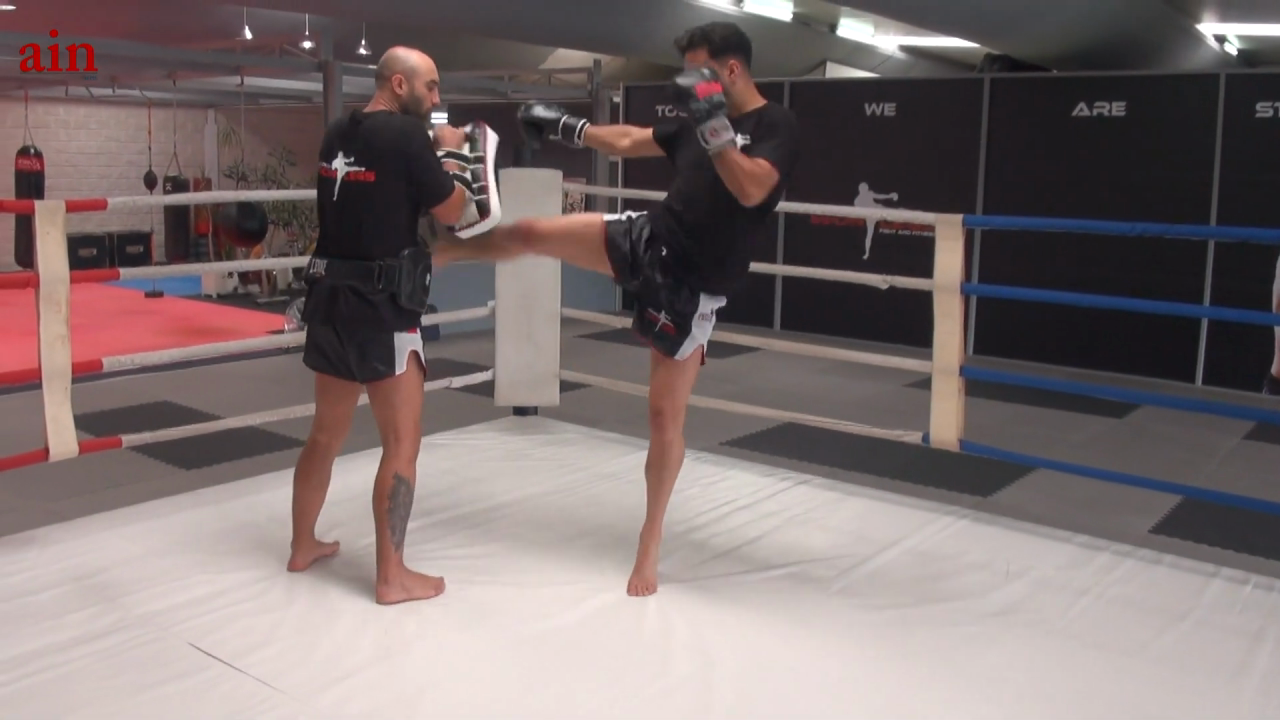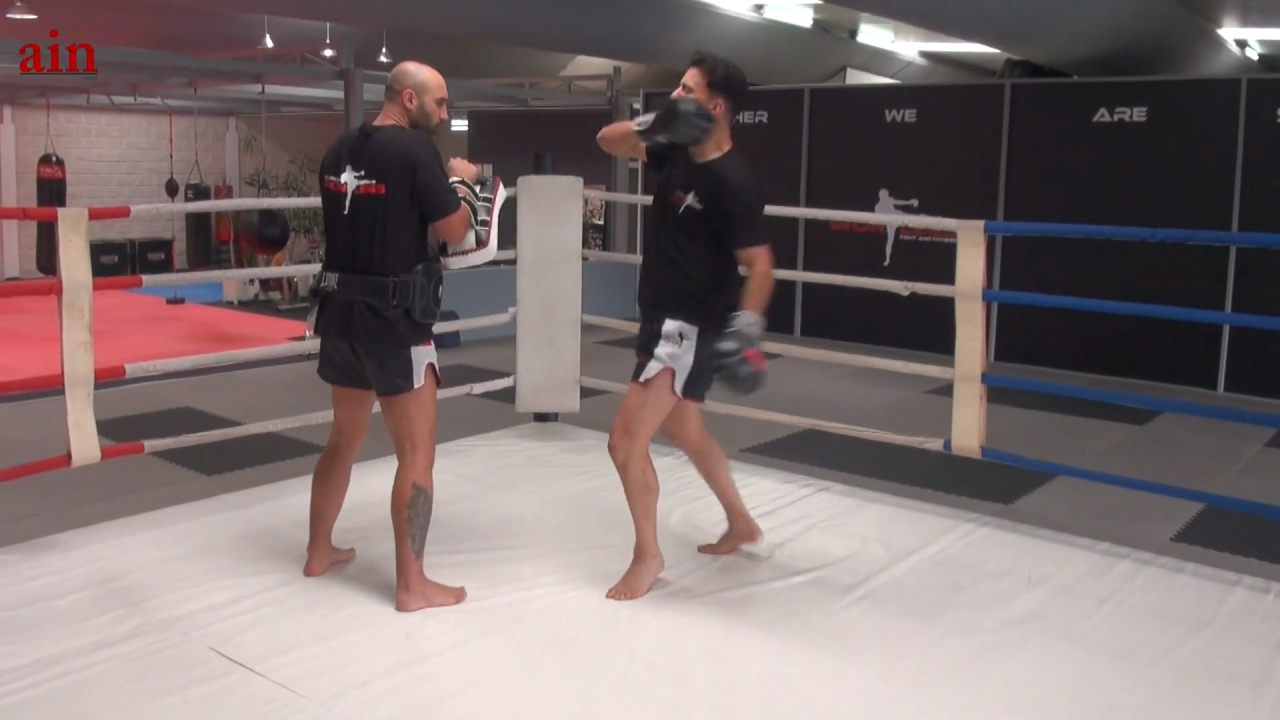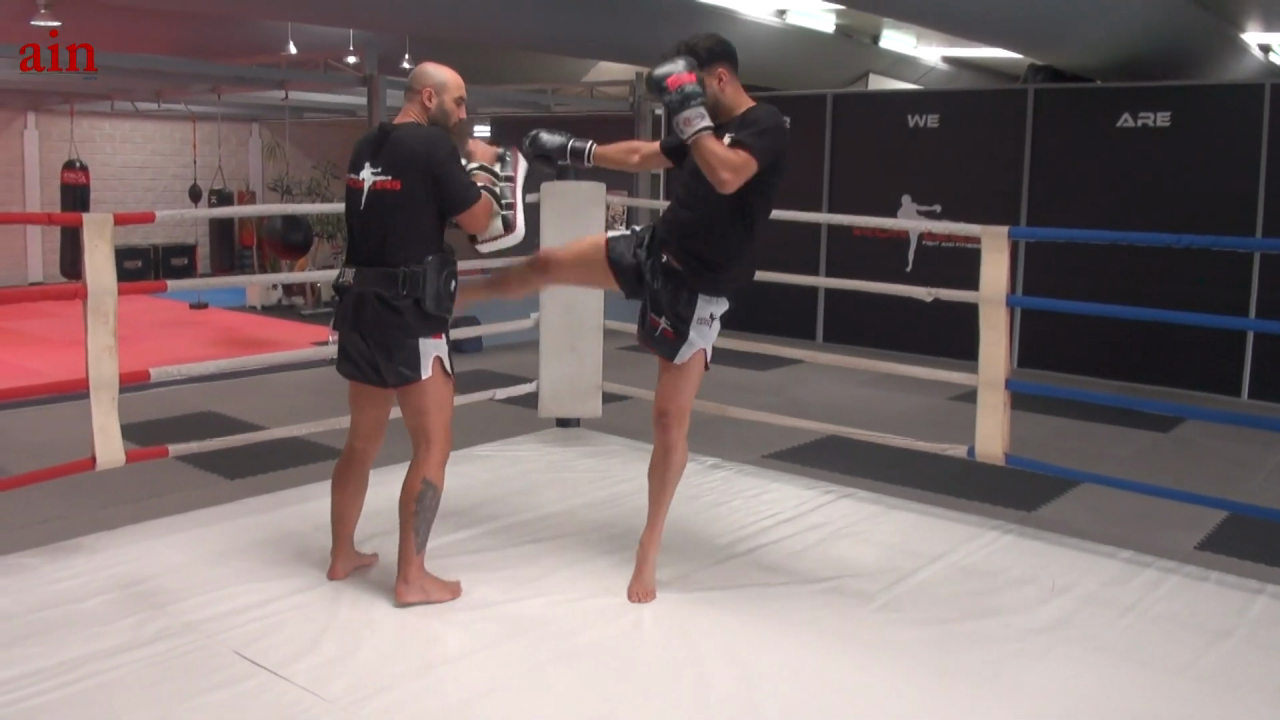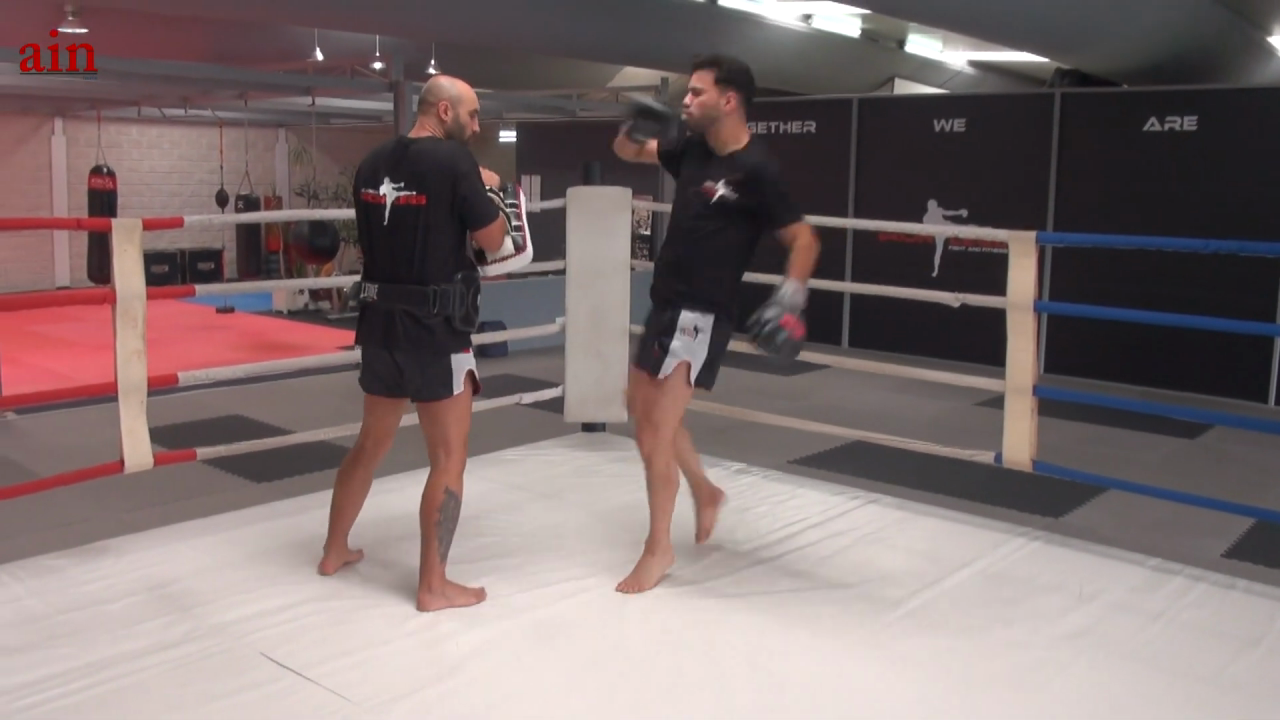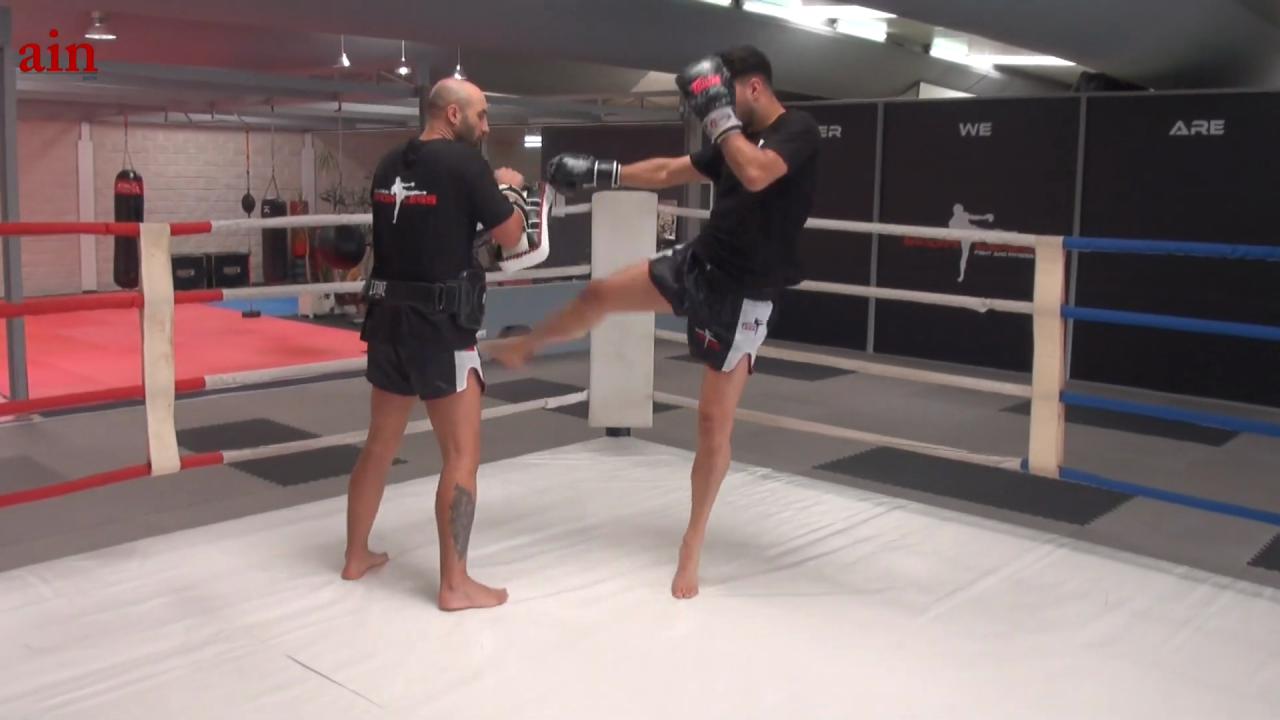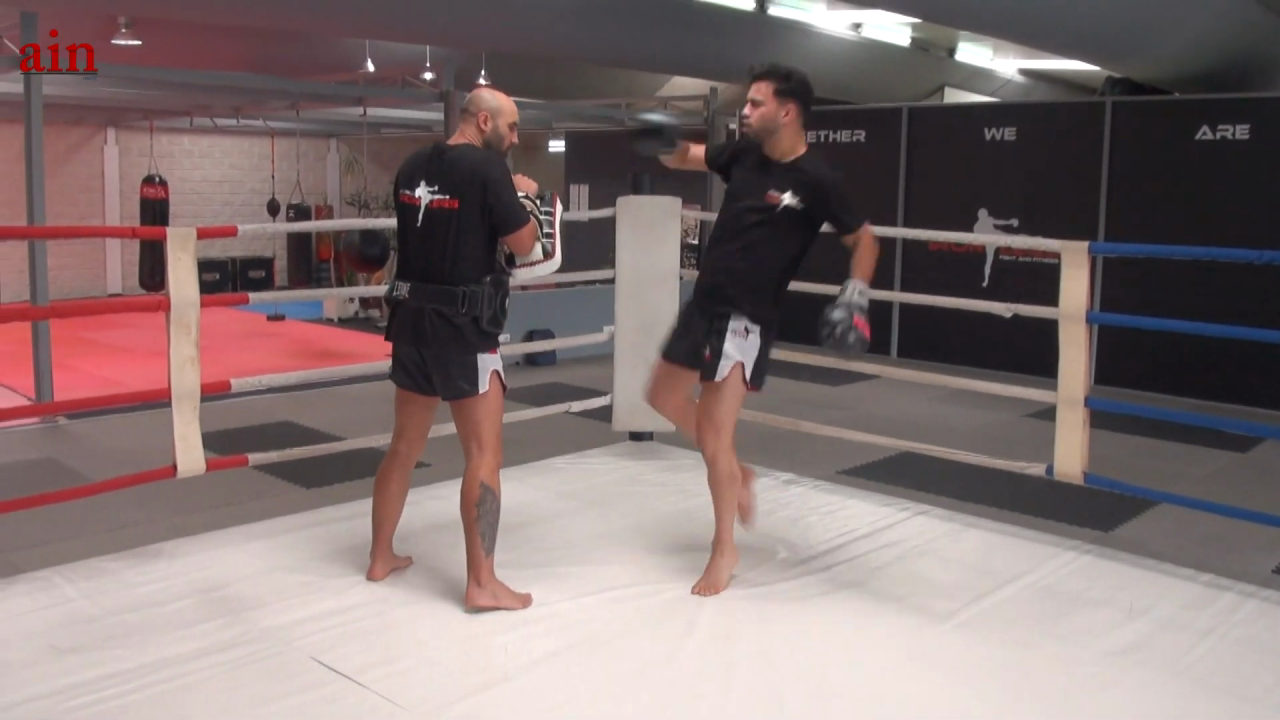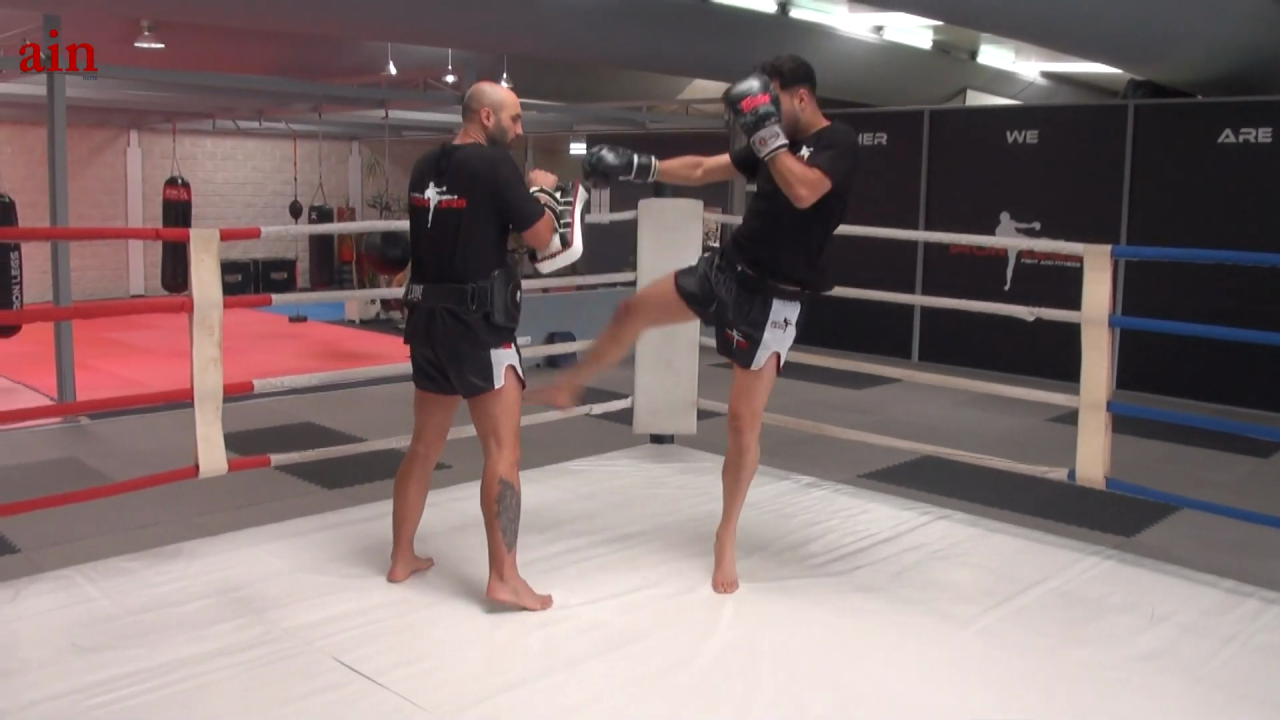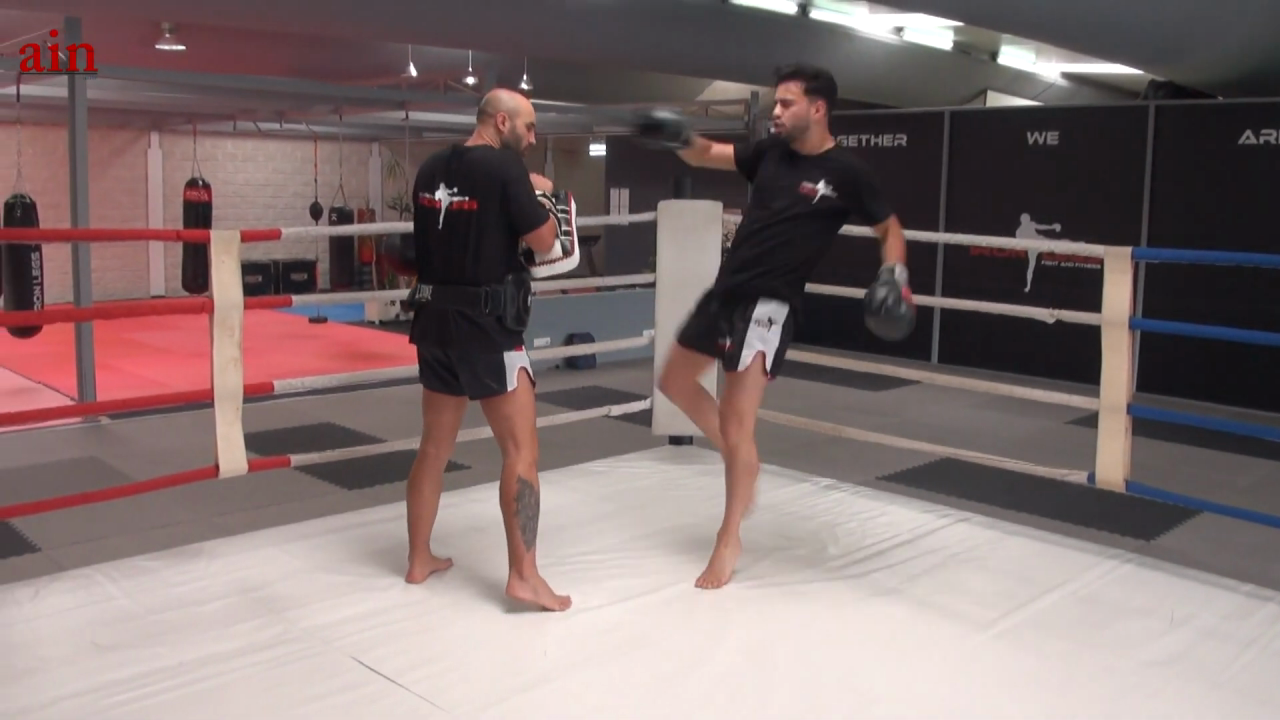
dt=0.3s
person 1, frame 1
left shoulder: (777, 126)
right shoulder: (693, 123)
left elbow: (751, 190)
right elbow: (629, 142)
left wrist: (711, 119)
right wrist: (562, 124)
left hip: (694, 285)
right hip: (647, 245)
left knee: (665, 419)
right knee: (529, 232)
left ankle: (649, 543)
right ankle: (430, 254)
person 1, frame 2
left shoulder: (729, 180)
right shoulder: (680, 144)
left elbow: (759, 267)
right elbow: (611, 140)
left wrist: (743, 336)
right wrist: (658, 121)
left hip: (687, 327)
right hip: (662, 308)
left knee: (625, 441)
right knee: (684, 433)
left ankle: (648, 557)
right ankle: (741, 523)
person 1, frame 3
left shoulder: (766, 127)
right shoulder: (697, 124)
left elbow: (726, 178)
right elbow: (641, 155)
left wrist: (690, 109)
right wrist: (568, 149)
left hip: (698, 291)
right hip: (653, 253)
left knee: (670, 423)
right knee: (550, 263)
left ankle: (648, 549)
right ankle: (469, 292)
person 1, frame 4
left shoulder: (755, 170)
right shoulder: (696, 146)
left elbow: (803, 243)
right elbow: (632, 149)
left wrist: (786, 304)
right wrist: (639, 123)
left hip: (696, 313)
right hip: (669, 301)
left knee: (652, 433)
right knee: (648, 417)
left ankle: (659, 549)
right ankle: (706, 492)
person 1, frame 5
left shoulder: (797, 131)
right shoulder: (728, 137)
left elbow: (755, 174)
right elbow: (668, 171)
left wrist: (716, 111)
right wrist: (597, 172)
left hip: (743, 297)
right hip: (696, 267)
left knee: (713, 427)
right knee: (601, 293)
left ankle: (692, 544)
right ankle: (525, 346)
person 1, frame 6
left shoulder: (817, 180)
right shoulder: (746, 151)
left elbow: (864, 244)
right elbow: (687, 156)
left wrist: (852, 301)
right wrist: (660, 141)
left hip: (744, 315)
right hip: (707, 298)
left knee: (714, 439)
right knee: (665, 401)
left ankle: (725, 550)
right ankle: (737, 479)
person 1, frame 7
left shoulder: (837, 143)
right shoulder: (769, 142)
left elbow: (803, 193)
right elbow: (703, 170)
left wrist: (765, 129)
right wrist: (635, 166)
left hip: (771, 300)
right hip: (726, 270)
left knee: (742, 427)
right knee: (634, 312)
left ankle: (725, 542)
right ankle: (568, 386)
person 1, frame 8
left shoulder: (847, 173)
right shoulder: (773, 149)
left elbow: (889, 229)
right elbow: (708, 154)
left wrist: (893, 279)
right wrist: (675, 132)
left hip: (765, 304)
right hip: (731, 284)
left knee: (736, 424)
right knee: (674, 383)
left ankle: (729, 542)
right ankle: (739, 458)
person 2, frame 1
left shoulder: (337, 135)
right shoulder: (407, 133)
right elbow: (453, 212)
right wrist: (448, 154)
left hip: (329, 299)
right hip: (381, 306)
left knee: (326, 432)
right knee: (402, 441)
left ankle: (303, 545)
right ankle: (392, 576)
person 2, frame 2
left shoulder: (339, 151)
right shoulder: (414, 149)
right elbow: (455, 231)
right wrist: (459, 181)
left hip: (342, 312)
right hip: (395, 319)
left knee: (345, 438)
right knee: (417, 452)
left ankle: (319, 550)
right ankle: (412, 584)
person 2, frame 3
left shoulder: (365, 148)
right shoulder: (431, 144)
right elbow: (479, 220)
left wrist: (460, 169)
right wrist: (481, 168)
left hip: (359, 306)
right hip: (409, 313)
left knee: (362, 439)
right knee: (431, 445)
left ankle: (342, 554)
right ankle: (412, 576)
person 2, frame 4
left shoulder: (372, 164)
right shoulder: (453, 159)
right elbow: (492, 241)
right wrist: (485, 189)
left hip: (381, 320)
right hip: (434, 327)
left knee: (372, 442)
right knee: (449, 457)
left ankle: (334, 550)
right ankle: (433, 585)
person 2, frame 5
left shoulder: (388, 165)
right shoulder: (463, 160)
right elbow: (510, 236)
right wrist: (506, 189)
left hip: (389, 317)
right hip: (440, 324)
left knee: (380, 444)
right knee: (461, 454)
left ankle: (356, 555)
right ankle: (456, 584)
person 2, frame 6
left shoulder: (412, 167)
right shoulder: (485, 166)
right elbow: (523, 244)
right wrist: (523, 196)
left hip: (412, 318)
right hip: (462, 325)
left knee: (405, 444)
right knee: (484, 453)
left ankle: (380, 556)
right ankle: (482, 582)
person 2, frame 7
left shoulder: (425, 168)
right shoulder: (493, 162)
right elbow: (541, 238)
right wrist: (540, 189)
left hip: (428, 318)
right hip: (477, 323)
left knee: (425, 444)
right knee: (503, 449)
left ankle: (401, 558)
right ankle: (504, 578)
person 2, frame 8
left shoulder: (431, 168)
right shoulder: (503, 167)
right elbow: (543, 243)
right wrist: (541, 197)
left hip: (435, 321)
right hip: (487, 325)
left knee: (434, 446)
right knee: (521, 449)
left ankle: (419, 558)
right ankle: (524, 576)
